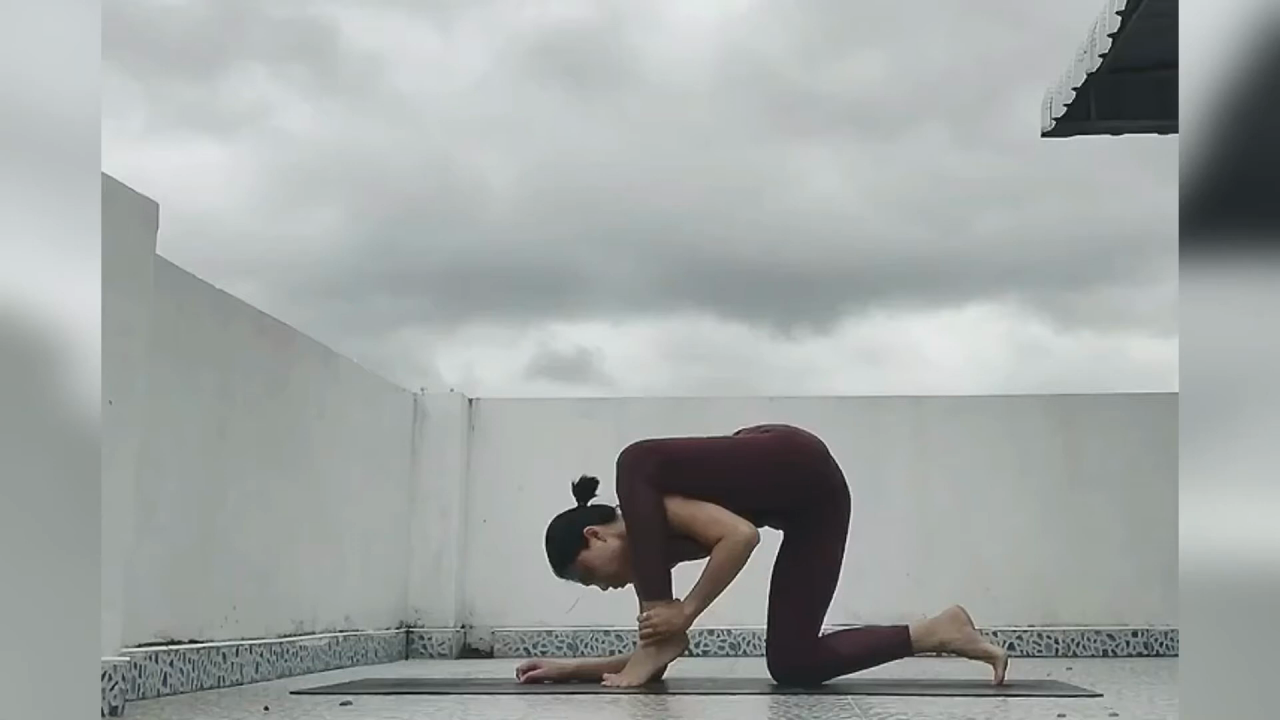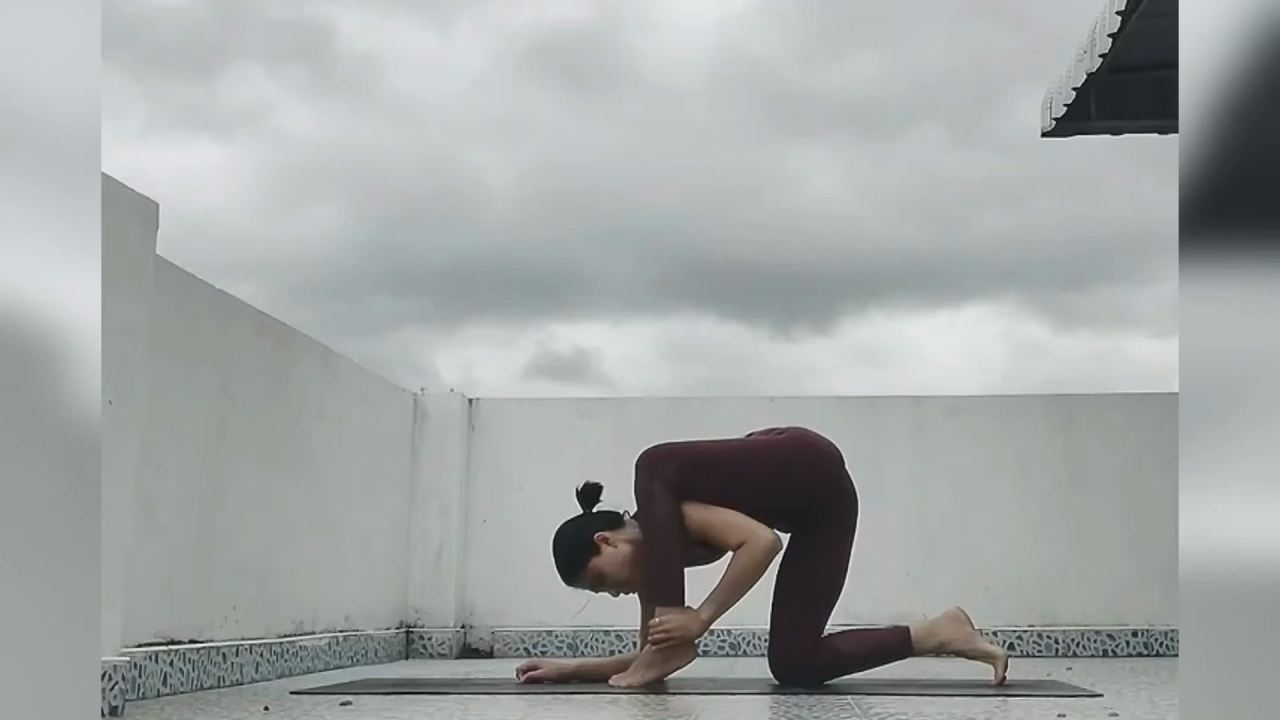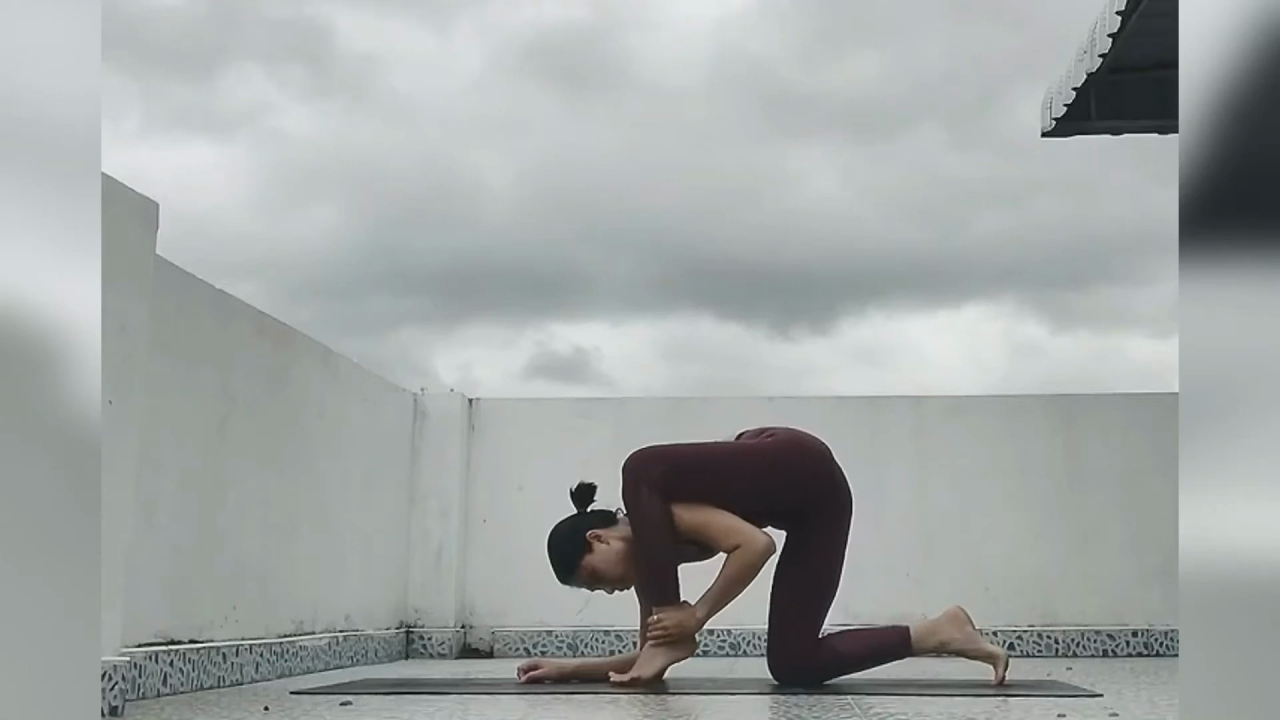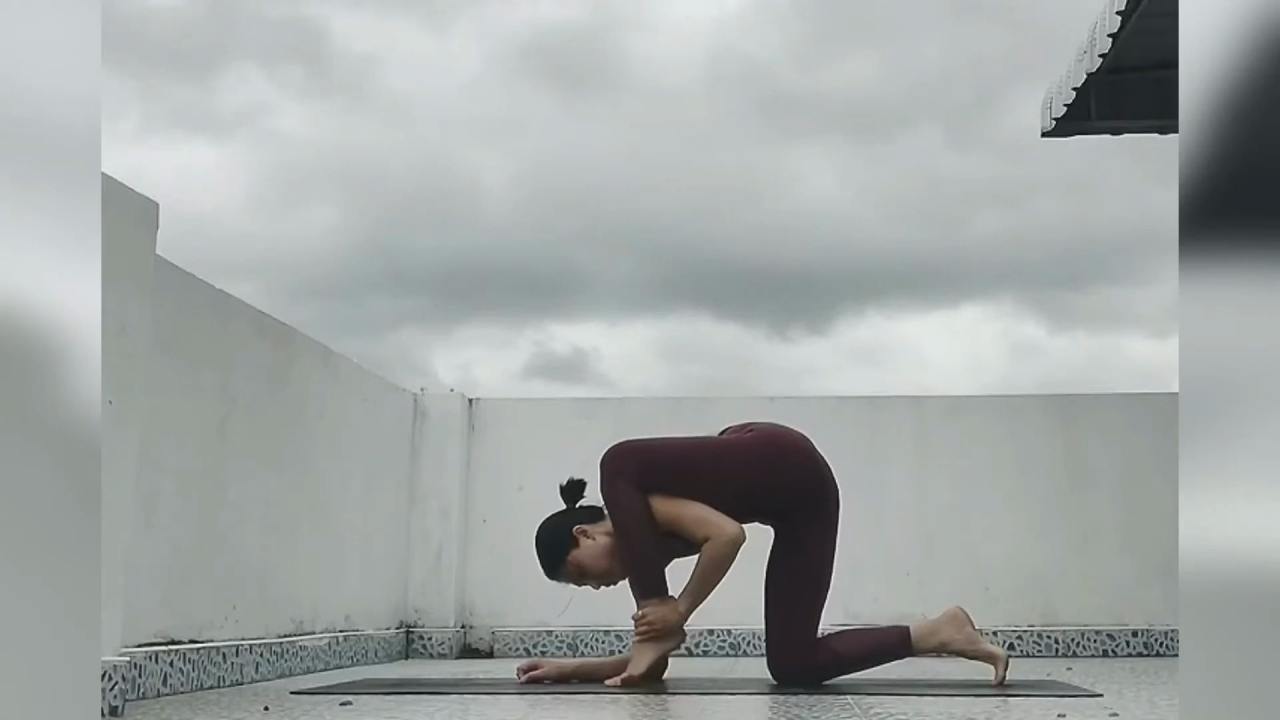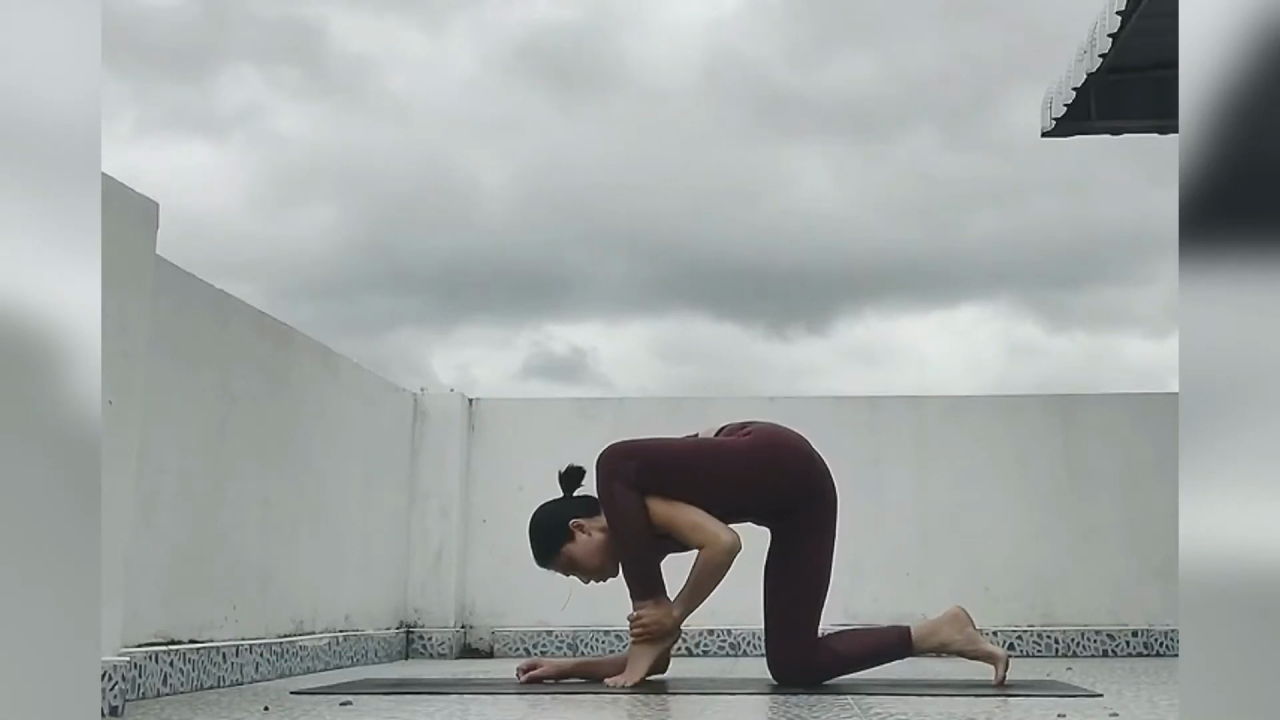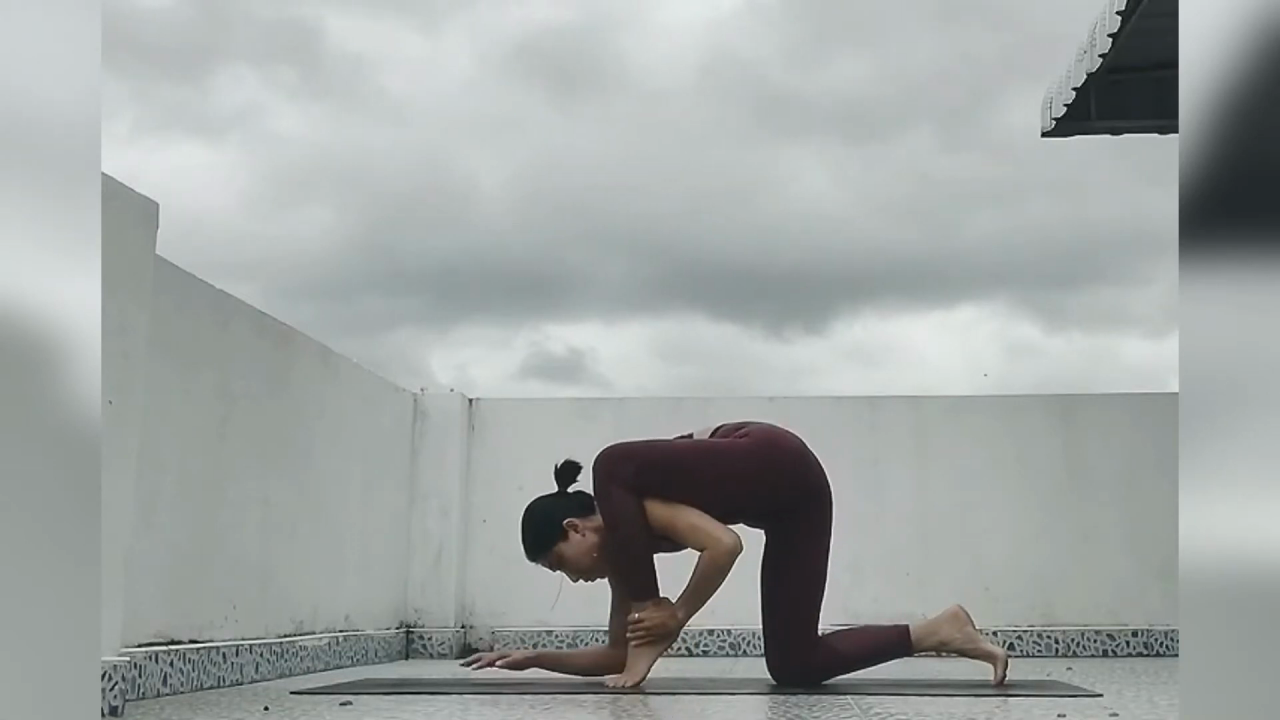
dt=0.4s
person 1, frame 1
left shoulder: (648, 501)
right shoulder: (652, 547)
left elbow: (742, 535)
right elbow: (652, 666)
left wrist: (684, 613)
right wrist: (568, 668)
left hip: (804, 469)
right hip: (813, 503)
left knee: (636, 463)
right knee: (793, 665)
right ankle: (941, 632)
person 1, frame 2
left shoulder: (659, 521)
right shoulder: (652, 553)
left elbow: (763, 541)
right elbow: (649, 662)
left wrist: (700, 619)
right wrist: (569, 668)
left hip: (813, 470)
right hip: (820, 508)
left knee: (654, 466)
right knee: (794, 665)
right ankle: (942, 633)
person 1, frame 3
left shoulder: (646, 483)
right shoulder: (648, 553)
left elbow: (756, 545)
right elbow: (650, 660)
left wrist: (695, 617)
right wrist: (569, 668)
left hip: (806, 471)
right hip: (817, 505)
left knee: (641, 469)
right knee: (793, 665)
right ankle: (941, 633)
person 1, frame 4
left shoulder: (630, 489)
right shoulder: (643, 546)
left elbow: (728, 534)
right elbow: (651, 666)
left wrist: (677, 612)
right wrist: (568, 669)
left hip: (791, 465)
right hip: (803, 499)
left knee: (618, 462)
right knee: (793, 665)
right ankle: (941, 633)
person 1, frame 5
left shoulder: (626, 494)
right shoulder: (638, 542)
left elbow: (723, 543)
right elbow: (656, 661)
left wrist: (673, 614)
right wrist: (569, 666)
left hip: (787, 465)
right hip: (802, 496)
left knee: (614, 463)
right knee: (794, 665)
right ankle: (942, 633)
person 1, frame 6
left shoulder: (625, 504)
right shoulder: (622, 541)
left elbow: (724, 545)
right elbow: (616, 656)
left wrist: (676, 617)
right wrist: (532, 657)
left hip: (782, 465)
right hip: (795, 497)
left knee: (610, 466)
right knee: (794, 666)
right ankle: (938, 632)
